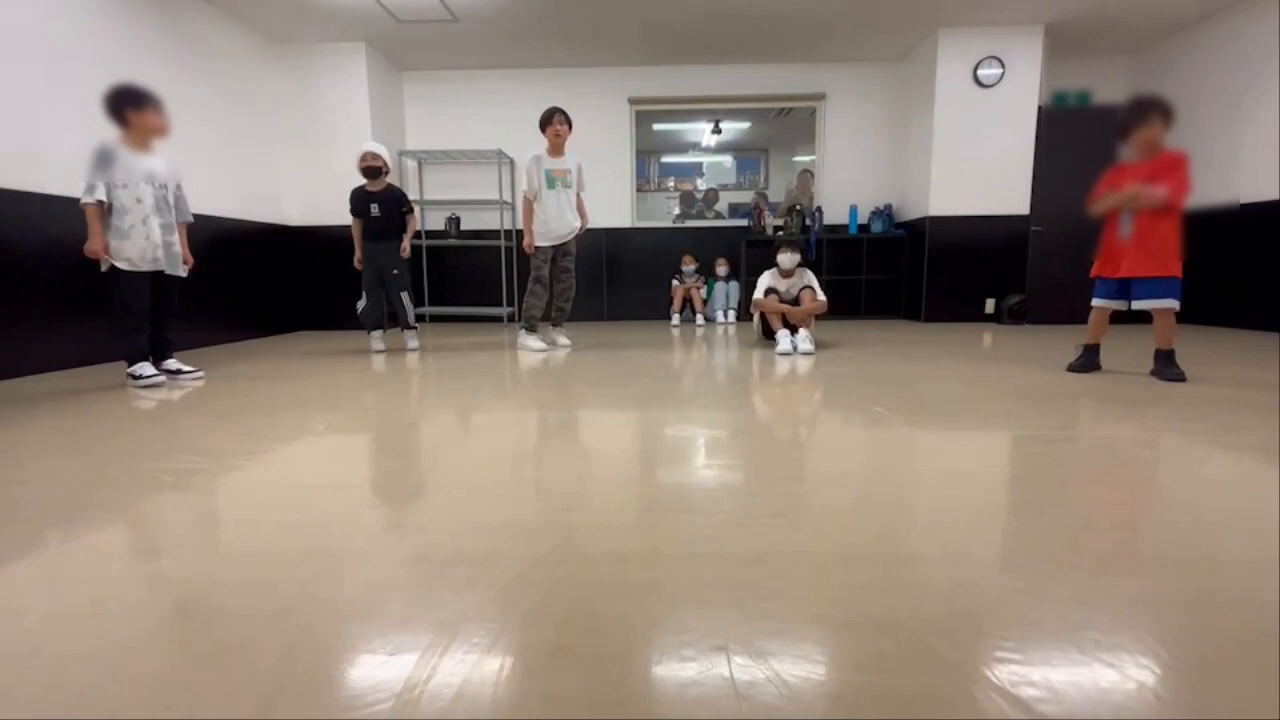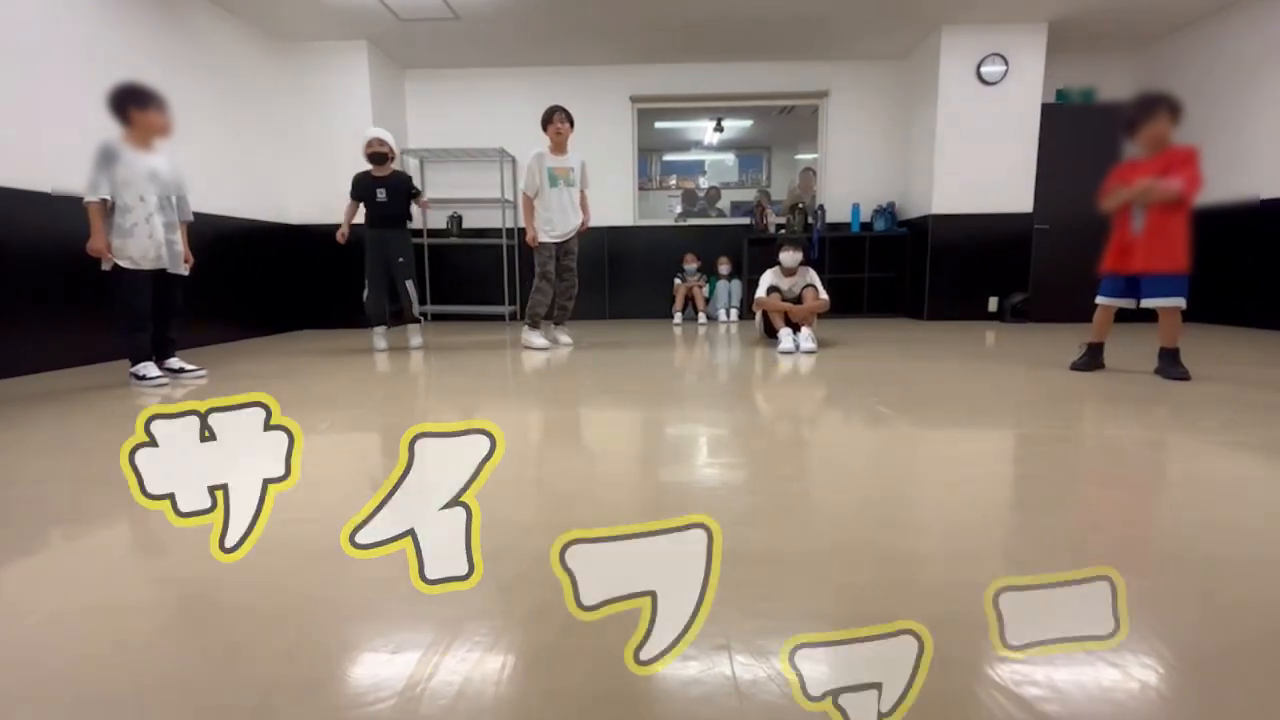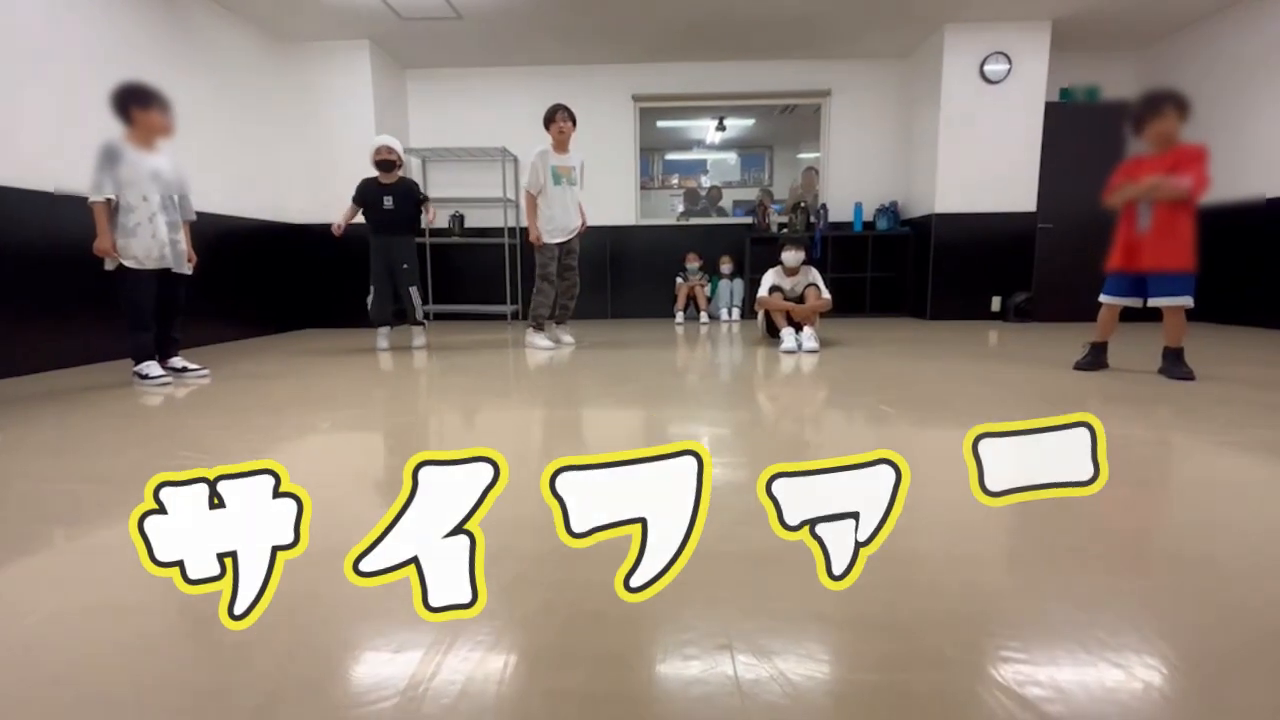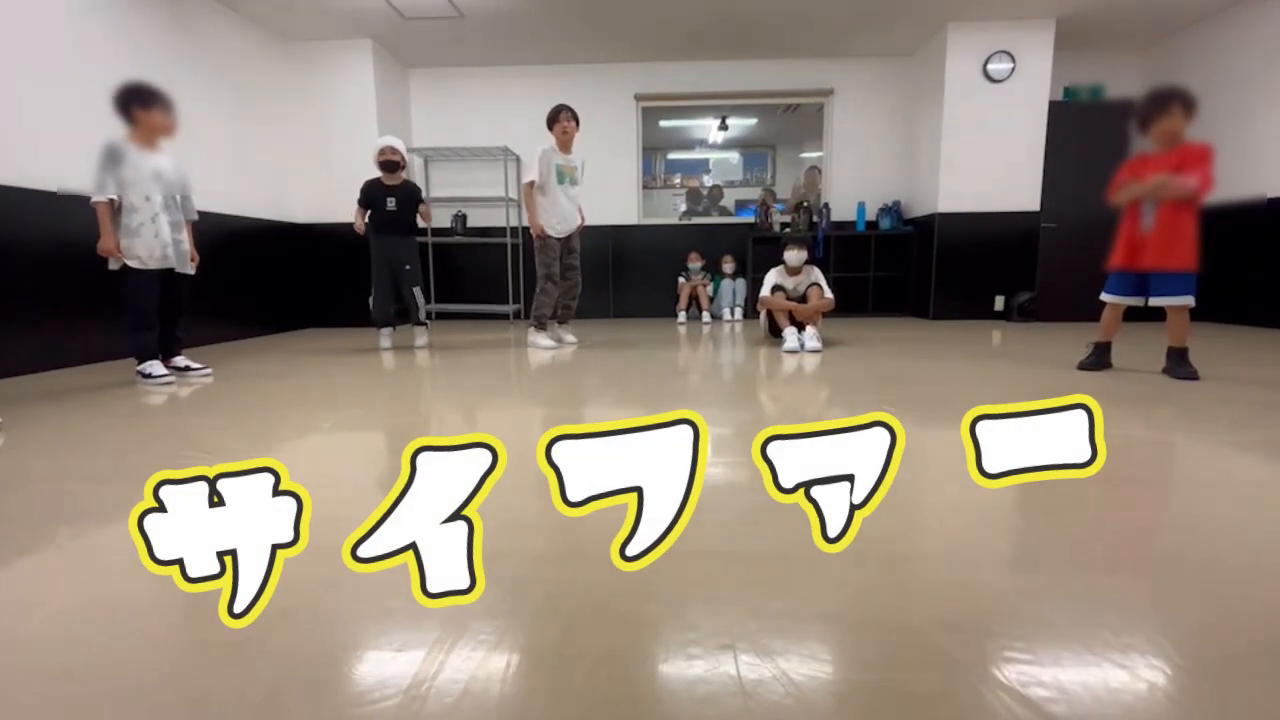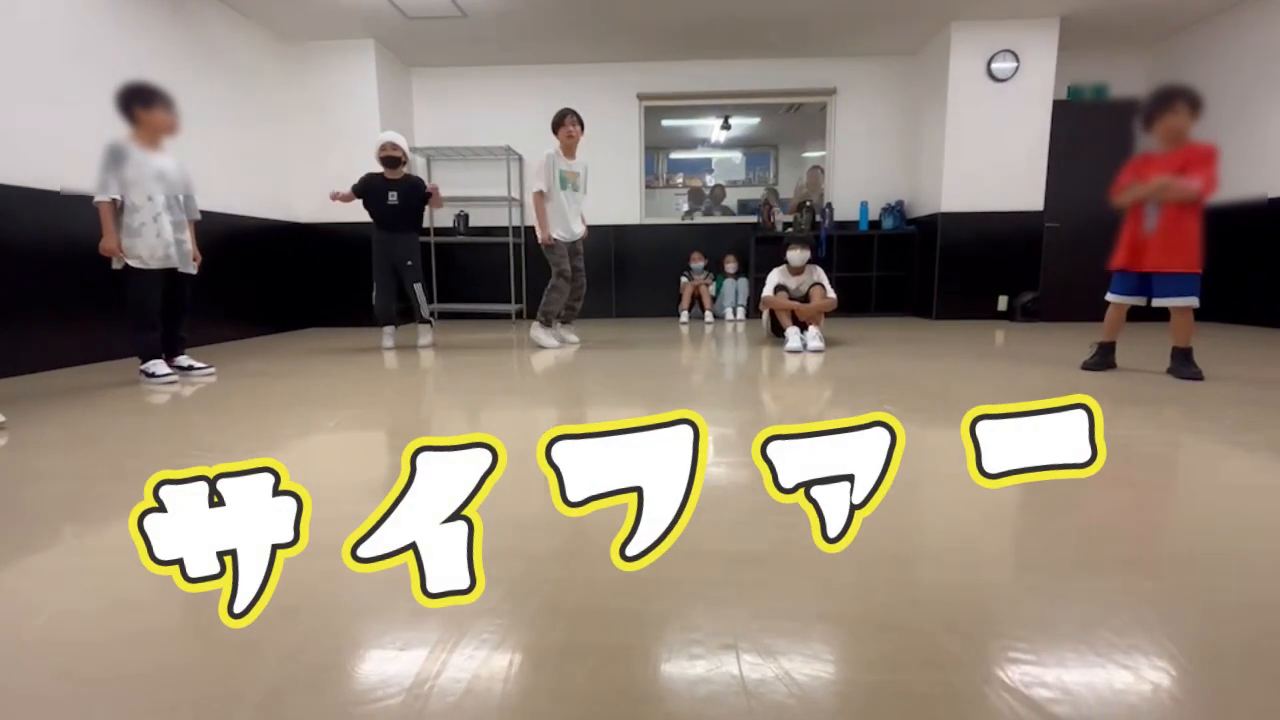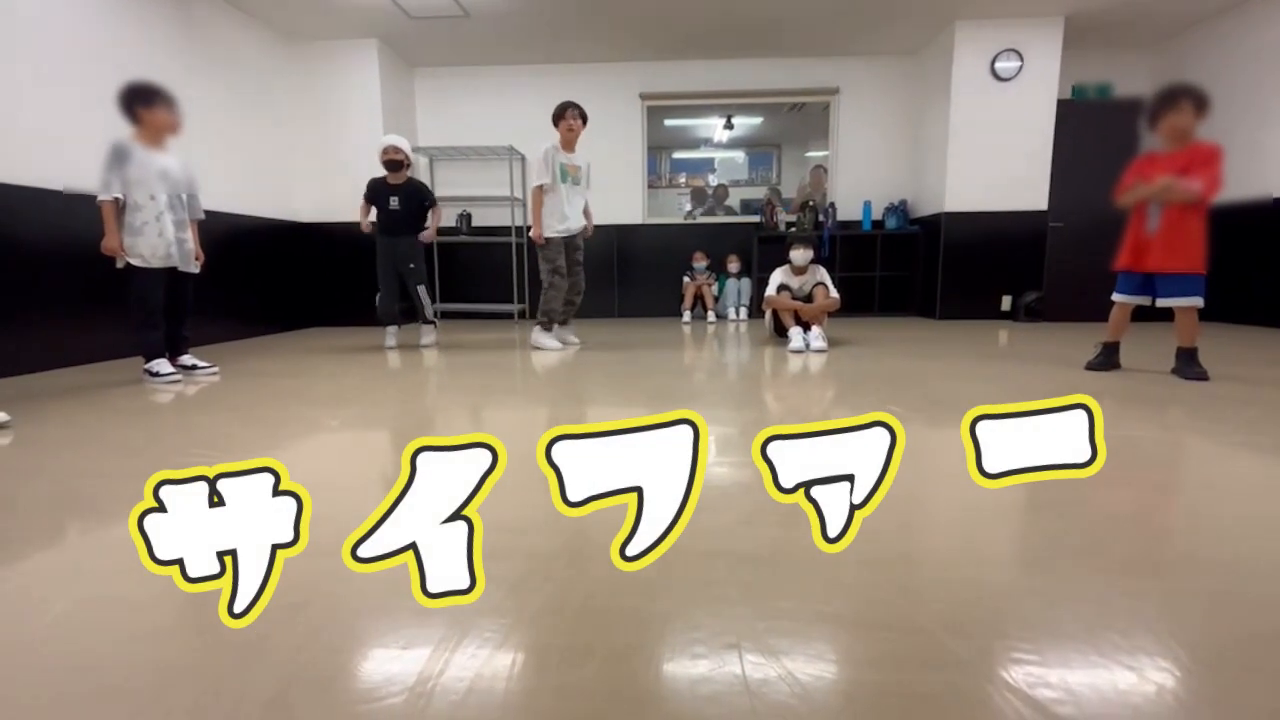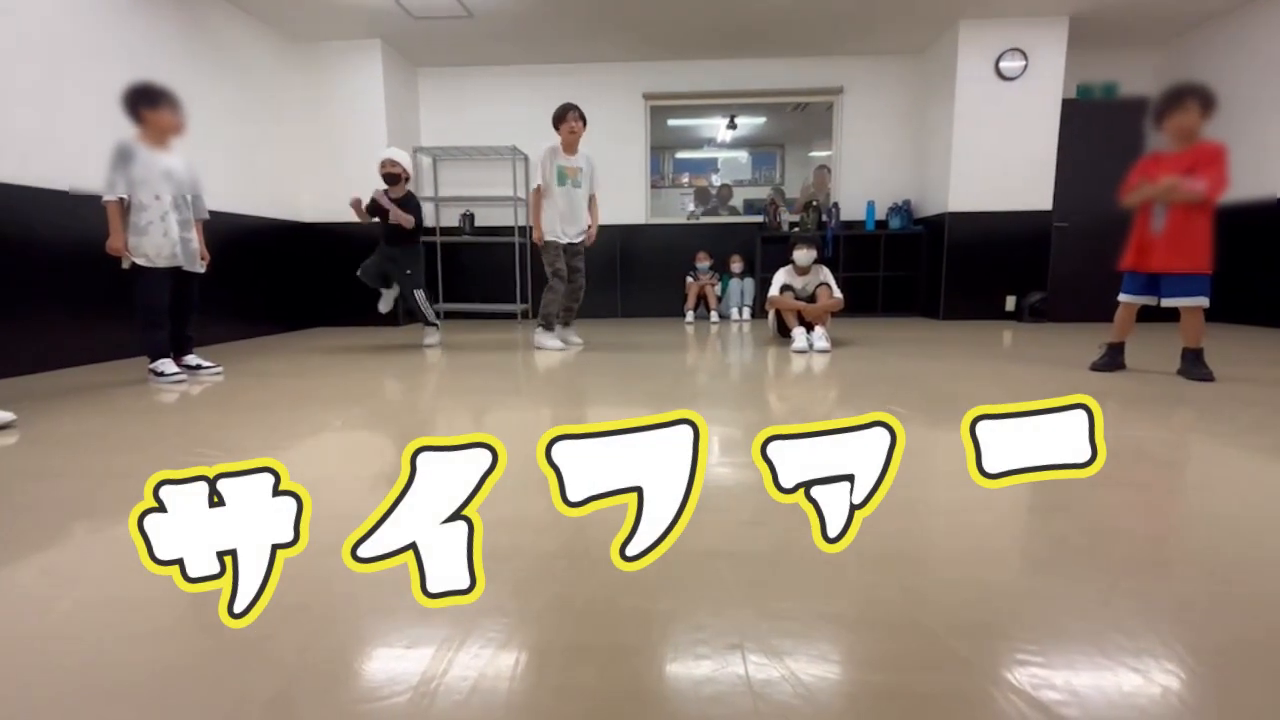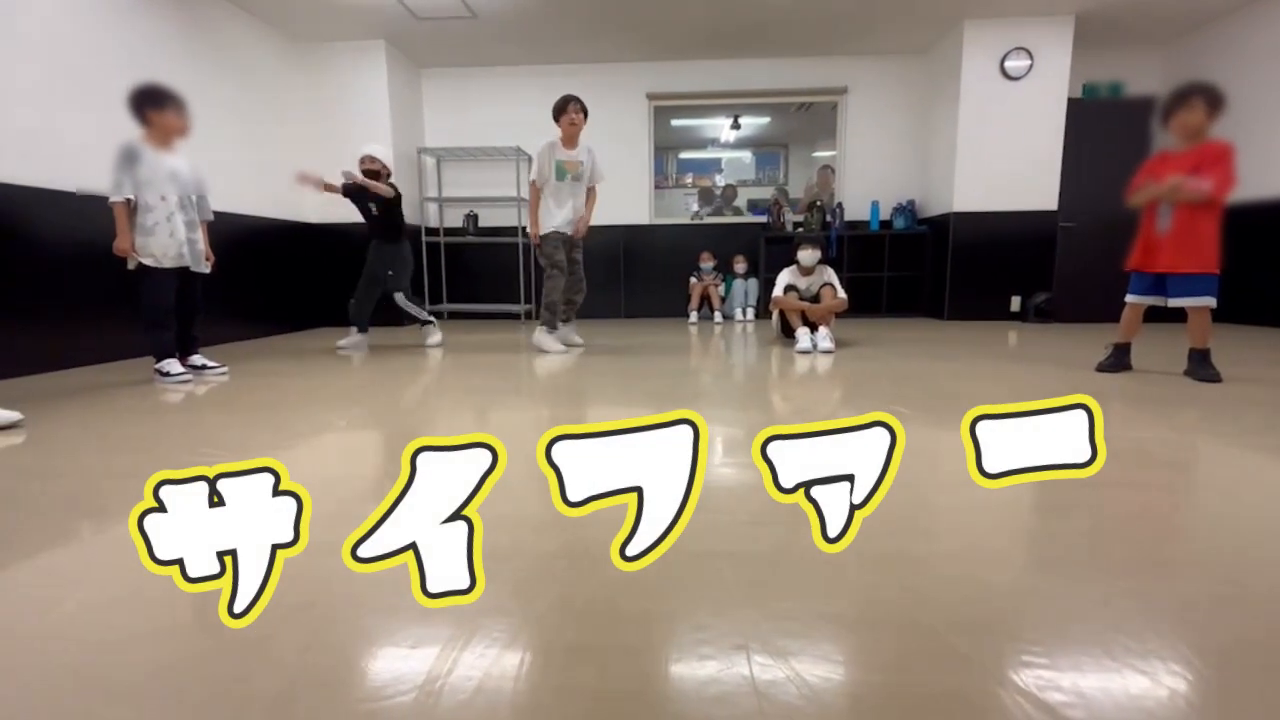
dt=0.2s
person 1, frame 1
left shoulder: (164, 165)
right shoulder: (110, 153)
left elbow: (178, 210)
right elbow: (94, 195)
left wrist: (184, 247)
right wrist: (95, 236)
left hip: (165, 253)
right hip: (128, 252)
left knee: (164, 308)
right knee: (134, 308)
left ankle: (164, 358)
right ankle: (138, 363)
person 1, frame 2
left shoulder: (166, 163)
right shoulder: (112, 151)
left elbow: (180, 209)
right elbow: (97, 195)
left wrist: (185, 246)
right wrist: (97, 234)
left hip: (167, 252)
right hip: (130, 251)
left knee: (167, 307)
right knee: (136, 308)
left ankle: (166, 357)
right ankle: (141, 363)
person 1, frame 3
left shoulder: (167, 163)
right shoulder: (115, 151)
left elbow: (182, 208)
right elbow: (101, 195)
left wrist: (187, 245)
right wrist: (104, 235)
left hip: (170, 251)
right hip: (134, 251)
left knee: (170, 306)
right knee: (140, 307)
left ankle: (169, 357)
right ankle: (144, 362)
person 1, frame 4
left shoulder: (170, 163)
right shoulder: (118, 151)
left elbow: (184, 208)
right elbow: (105, 195)
left wrist: (190, 245)
right wrist: (107, 235)
left hip: (174, 251)
right hip: (137, 250)
left knee: (174, 305)
right knee: (143, 306)
left ankle: (173, 355)
right ankle: (147, 361)
person 1, frame 5
left shoulder: (173, 163)
right shoulder: (121, 151)
left elbow: (187, 208)
right elbow: (107, 195)
left wrist: (192, 245)
right wrist: (109, 234)
left hip: (176, 250)
right hip: (140, 249)
left knee: (177, 305)
right knee: (146, 306)
left ankle: (176, 354)
right ankle: (150, 360)
person 1, frame 6
left shoulder: (177, 163)
right shoulder: (124, 151)
left elbow: (191, 208)
right elbow: (110, 194)
left wrist: (195, 244)
right wrist: (111, 233)
left hip: (179, 250)
right hip: (143, 249)
left knee: (180, 304)
right knee: (149, 304)
left ankle: (179, 354)
right ankle: (154, 359)
person 1, frame 7
left shoulder: (180, 163)
right shoulder: (128, 151)
left elbow: (195, 207)
right elbow: (114, 194)
left wrist: (200, 243)
right wrist: (116, 233)
left hip: (184, 250)
right hip: (148, 249)
left knee: (185, 303)
right knee: (154, 304)
left ankle: (184, 354)
right ankle: (159, 359)
person 1, frame 8
left shoulder: (185, 164)
right shoulder: (134, 152)
left elbow: (200, 208)
right elbow: (121, 196)
left wrist: (205, 245)
right wrist: (123, 235)
left hip: (189, 250)
right hip: (153, 250)
left knee: (190, 304)
right knee: (160, 304)
left ankle: (189, 354)
right ankle: (165, 359)
person 2, frame 1
left shoulder: (1174, 162)
right shoulder: (1116, 171)
left elbow: (1162, 197)
right elbow: (1095, 207)
left wrist: (1120, 199)
right wrist: (1128, 194)
left hip: (1156, 255)
right hip: (1115, 254)
left knee: (1163, 308)
right knee: (1101, 306)
left ankle: (1165, 359)
right ankle: (1090, 354)
person 2, frame 2
left shoulder: (1184, 157)
right shoulder: (1125, 168)
left elbow: (1174, 190)
right elbow: (1106, 203)
left wrist: (1129, 195)
right wrist: (1138, 188)
left hip: (1164, 251)
right hip: (1123, 250)
left knee: (1169, 306)
right knee: (1107, 303)
left ankle: (1169, 357)
right ankle: (1093, 353)
person 2, frame 3
left shoulder: (1192, 155)
right shoulder: (1131, 165)
left elbow: (1183, 188)
right elbow: (1112, 199)
left wrist: (1136, 192)
right wrist: (1147, 185)
left hip: (1170, 249)
right hip: (1129, 249)
left knee: (1174, 305)
right knee: (1111, 302)
left ankle: (1173, 358)
right ankle: (1097, 352)
person 2, frame 4
left shoulder: (1197, 154)
right shoulder: (1136, 163)
left elbow: (1189, 188)
right elbow: (1117, 196)
left wrist: (1141, 190)
right wrist: (1152, 184)
left hip: (1174, 249)
right hip: (1132, 247)
left knee: (1177, 304)
right knee: (1114, 302)
left ankle: (1177, 357)
right ankle: (1101, 352)
person 2, frame 5
left shoulder: (1202, 154)
right shoulder: (1139, 162)
left elbow: (1193, 190)
right elbow: (1120, 197)
left wrist: (1144, 191)
right wrist: (1156, 185)
left hip: (1177, 249)
right hip: (1135, 247)
left knee: (1181, 305)
right knee: (1118, 301)
left ankle: (1181, 358)
right ankle: (1104, 352)
person 2, frame 6
left shoulder: (1206, 154)
right shoulder: (1144, 162)
left elbow: (1195, 191)
right elbow: (1123, 198)
left wrist: (1148, 192)
right wrist: (1158, 186)
left hip: (1181, 249)
right hip: (1139, 247)
left knee: (1185, 305)
right knee: (1123, 301)
left ankle: (1187, 358)
right ankle: (1109, 352)
person 2, frame 7
left shoulder: (1212, 153)
right shoulder: (1150, 161)
left elbow: (1200, 192)
right elbow: (1128, 197)
left wrist: (1152, 192)
right wrist: (1163, 187)
left hip: (1187, 250)
right hip: (1145, 247)
left knee: (1191, 305)
right knee: (1128, 301)
left ankle: (1192, 359)
right ankle: (1114, 353)
person 2, frame 8
left shoulder: (1219, 152)
right shoulder: (1158, 161)
left elbow: (1205, 191)
right elbow: (1134, 197)
left wrist: (1160, 191)
right wrist: (1168, 186)
left hip: (1194, 250)
right hip: (1152, 247)
left knee: (1198, 305)
right knee: (1135, 301)
left ankle: (1199, 359)
right ankle: (1120, 353)
person 3, frame 1
left shoulder: (574, 163)
right shoulder: (536, 161)
right elbow: (528, 200)
left wrist: (583, 217)
right wrist: (527, 233)
left hip: (568, 234)
right hip: (542, 235)
left knee: (565, 283)
right knee: (539, 282)
left ankle: (557, 328)
right ankle: (527, 332)
person 3, frame 2
left shoulder: (577, 161)
right shoulder: (538, 159)
right elbow: (528, 196)
left wrist: (585, 214)
right wrist: (529, 228)
left hip: (570, 232)
right hip: (545, 232)
left knee: (568, 281)
right knee: (544, 278)
left ankle: (558, 327)
right ankle: (531, 329)
person 3, frame 3
left shoulder: (577, 160)
right shoulder: (541, 157)
right elbow: (530, 194)
left wrist: (581, 215)
right wrist: (532, 227)
left hip: (571, 231)
right hip: (547, 232)
left knee: (570, 280)
right knee: (546, 279)
left ankle: (560, 326)
right ankle: (535, 330)
person 3, frame 4
left shoulder: (578, 160)
right shoulder: (546, 154)
right elbow: (529, 187)
left wrist: (580, 214)
right wrist: (533, 220)
left hip: (571, 230)
right hip: (547, 230)
left knee: (572, 280)
right knee: (549, 279)
left ankle: (561, 325)
right ankle: (537, 330)
person 3, frame 5
left shoulder: (582, 165)
right shoulder: (550, 159)
right elbow: (538, 195)
left wrist: (583, 224)
right wrist: (542, 228)
left hip: (574, 233)
right hip: (553, 233)
left knee: (578, 282)
right knee: (562, 276)
left ankle: (564, 325)
right ankle: (542, 324)
person 3, frame 6
left shoulder: (583, 160)
right shoulder: (550, 152)
right elbow: (538, 190)
left wrist: (589, 219)
right wrist: (536, 225)
left hip: (575, 229)
right hip: (551, 230)
left knee: (576, 279)
right knee: (556, 276)
left ankle: (562, 326)
right ankle: (542, 330)
person 3, frame 7
left shoulder: (586, 160)
right shoulder: (550, 154)
left elbow: (591, 197)
right elbow: (537, 192)
left wrist: (594, 225)
right wrist: (536, 226)
left hip: (576, 234)
right hip: (550, 233)
left knee: (575, 282)
right knee: (557, 280)
left ankle: (564, 327)
right ankle: (545, 330)
person 3, frame 8
left shoulder: (587, 152)
right shoulder: (549, 149)
left elbow: (591, 189)
right elbow: (535, 187)
left wrist: (586, 218)
right wrist: (534, 223)
left hip: (574, 227)
right hip: (548, 226)
left knee: (577, 278)
right knee: (557, 272)
left ankle: (564, 325)
right ankle: (545, 330)
person 4, frame 1
left shoulder: (396, 194)
right shoulder: (357, 195)
left elbow: (410, 218)
right elbow: (356, 222)
left wrist: (407, 240)
right wrist: (358, 250)
left hip: (394, 248)
right hip: (370, 249)
left knee: (400, 292)
right knee: (370, 294)
left ankle: (410, 333)
right ankle: (376, 335)
person 4, frame 2
left shoulder: (402, 179)
right shoulder: (361, 180)
left elbow: (418, 199)
right elbow: (354, 203)
left wrist: (423, 203)
right wrist: (345, 225)
left hip: (398, 236)
right hip: (374, 237)
left knee: (406, 282)
right knee: (374, 285)
left ankle: (414, 329)
right ankle: (379, 330)
person 4, frame 3
left shoulder: (408, 186)
right shoulder: (366, 186)
left elbow: (425, 204)
right elbow: (354, 207)
left wrist: (430, 214)
right wrist: (342, 222)
left hip: (403, 242)
right hip: (378, 243)
left knee: (410, 287)
right knee: (378, 290)
left ankle: (418, 330)
right ankle: (383, 331)
person 4, frame 4
left shoulder: (411, 189)
right shoulder: (370, 188)
left elbow: (426, 218)
right elbow: (361, 211)
left wrist: (424, 212)
right wrist: (358, 221)
left hip: (406, 243)
right hip: (380, 244)
left knee: (413, 288)
right knee: (381, 292)
left ankle: (420, 329)
right ankle: (385, 332)
person 4, frame 5
left shoulder: (414, 183)
right shoulder: (370, 181)
left elbow: (435, 203)
right elbow: (352, 195)
left wrist: (436, 195)
right wrist: (339, 196)
left hip: (407, 239)
right hip: (382, 239)
left knee: (414, 285)
right knee: (383, 288)
left ankle: (425, 328)
right ankle: (388, 330)
person 4, frame 6
left shoulder: (416, 187)
right shoulder: (375, 185)
left elbow: (435, 209)
right elbow: (366, 203)
left wrist: (432, 228)
right wrist: (364, 219)
left hip: (410, 243)
right hip: (385, 244)
left knee: (418, 287)
right knee: (386, 291)
left ankle: (429, 328)
right ankle: (391, 329)
person 4, frame 7
left shoulder: (411, 200)
right shoulder: (379, 197)
left elbow: (410, 223)
right elbow: (366, 218)
left wrist: (388, 205)
right wrist: (357, 207)
left hip: (409, 251)
right hip: (386, 249)
left knee: (416, 292)
right knee: (366, 272)
left ankle: (432, 329)
right ankle: (388, 288)
person 4, frame 8
left shoulder: (389, 190)
right shoulder: (359, 189)
left elbow: (387, 192)
right elbow: (335, 188)
left wrist: (362, 180)
right wrist: (317, 182)
left hip: (396, 248)
right hip: (378, 248)
left knee: (400, 294)
right knee: (362, 294)
left ankle: (430, 327)
right ankle: (359, 334)
